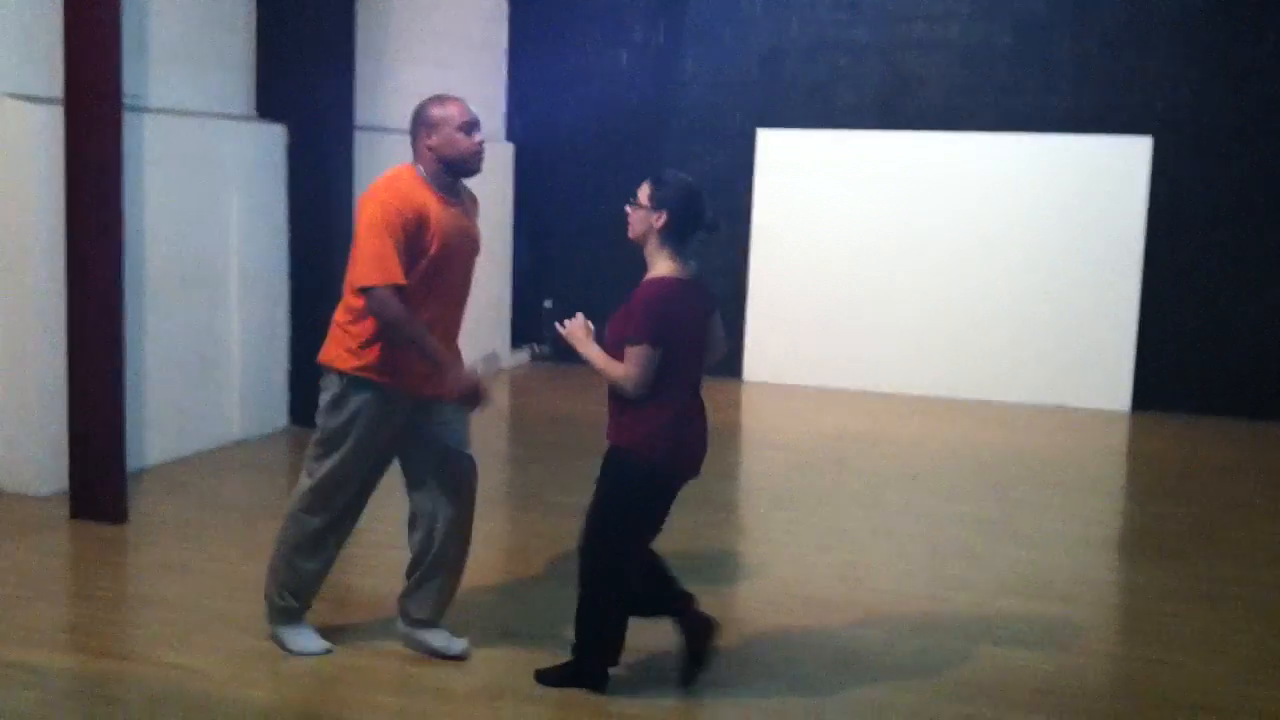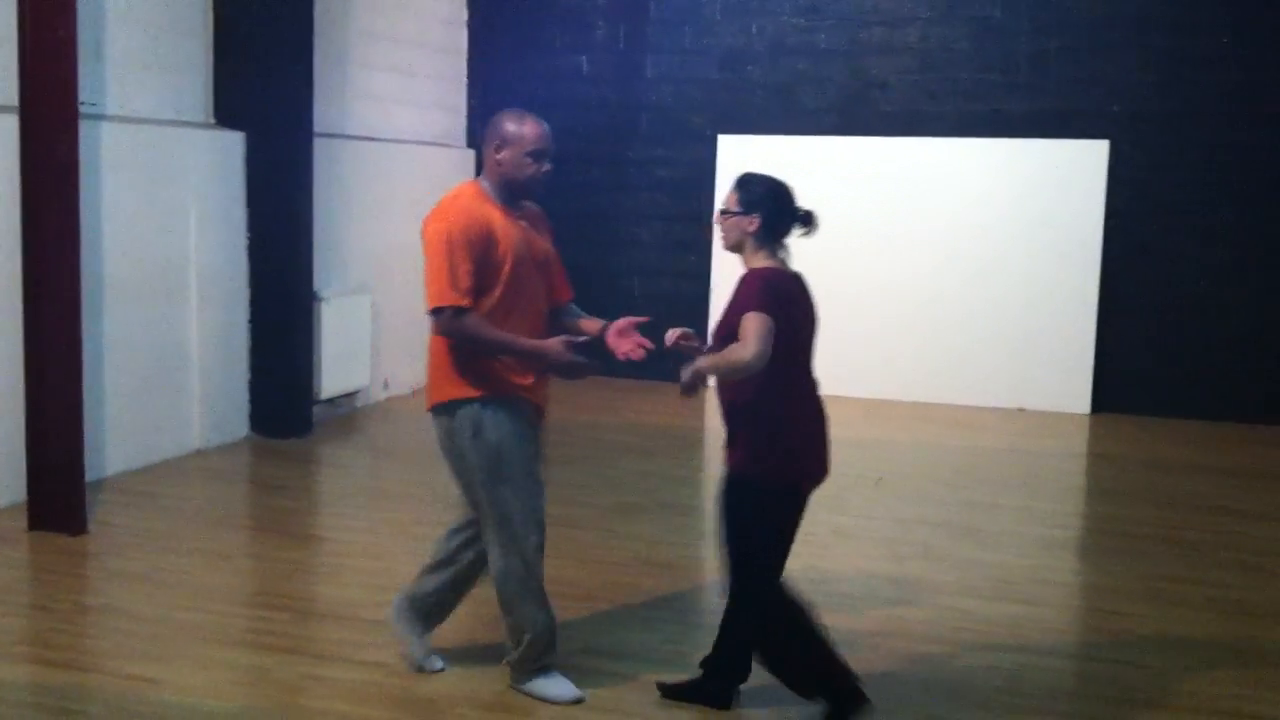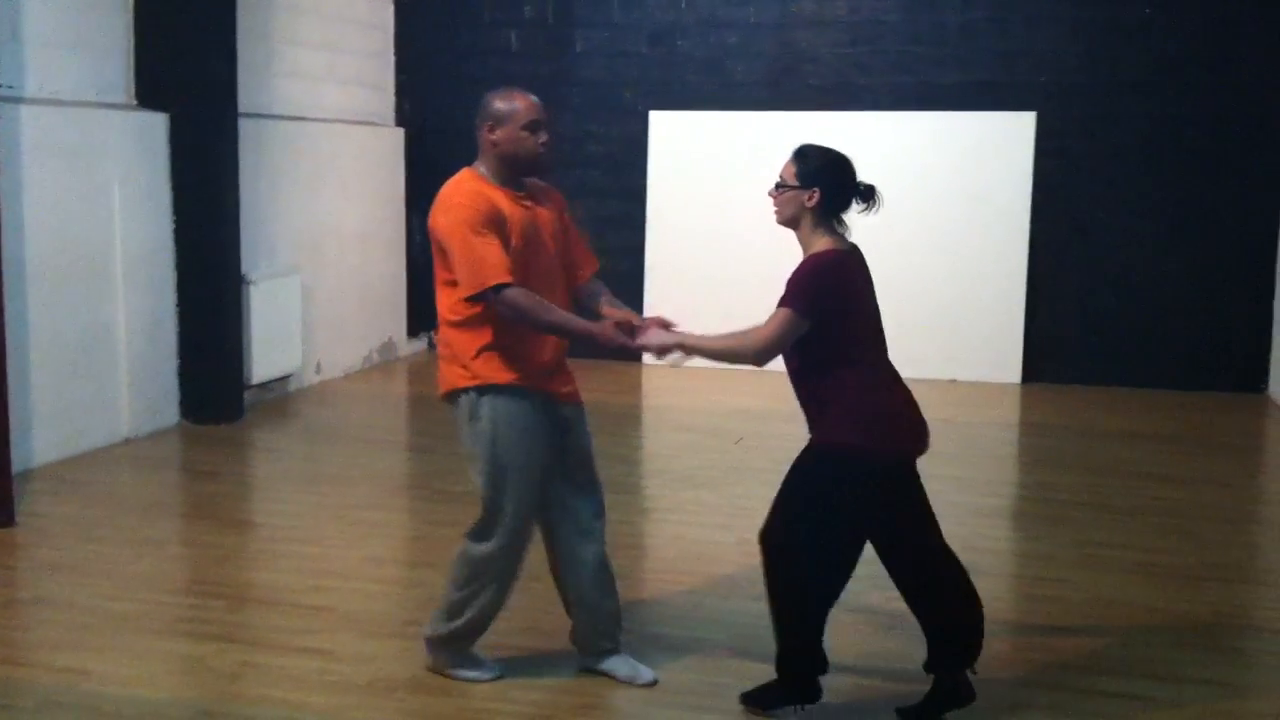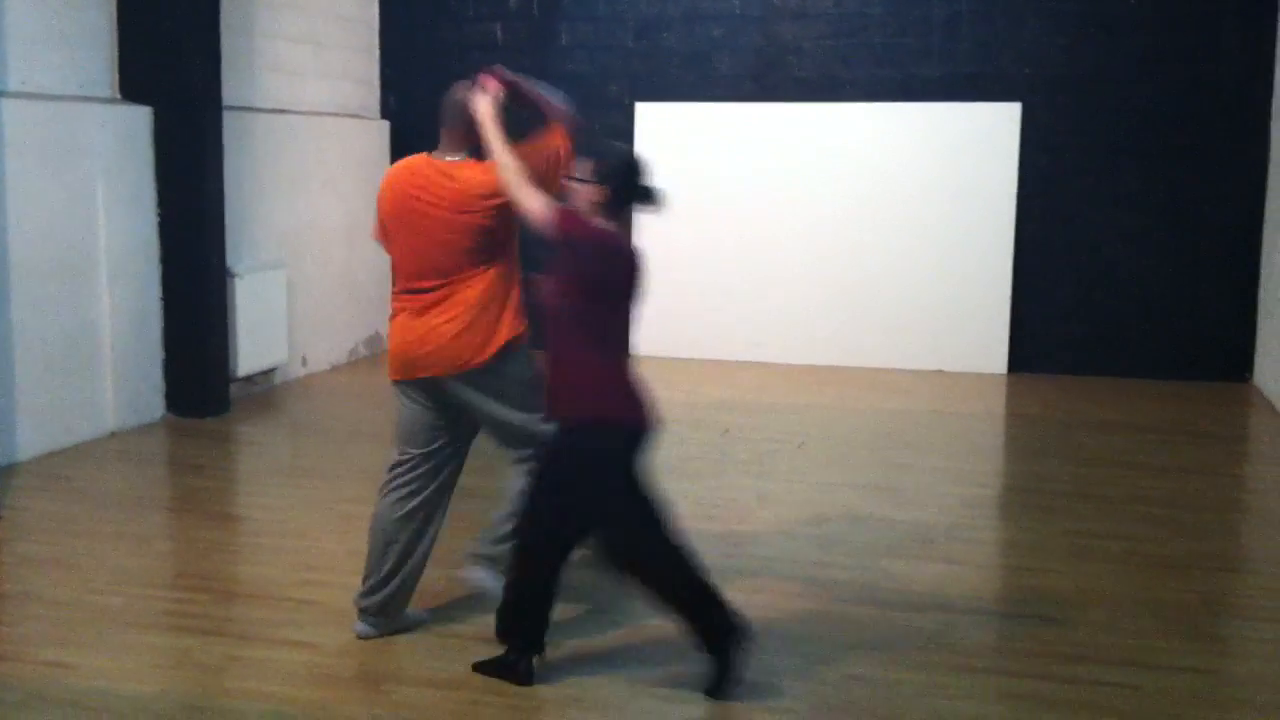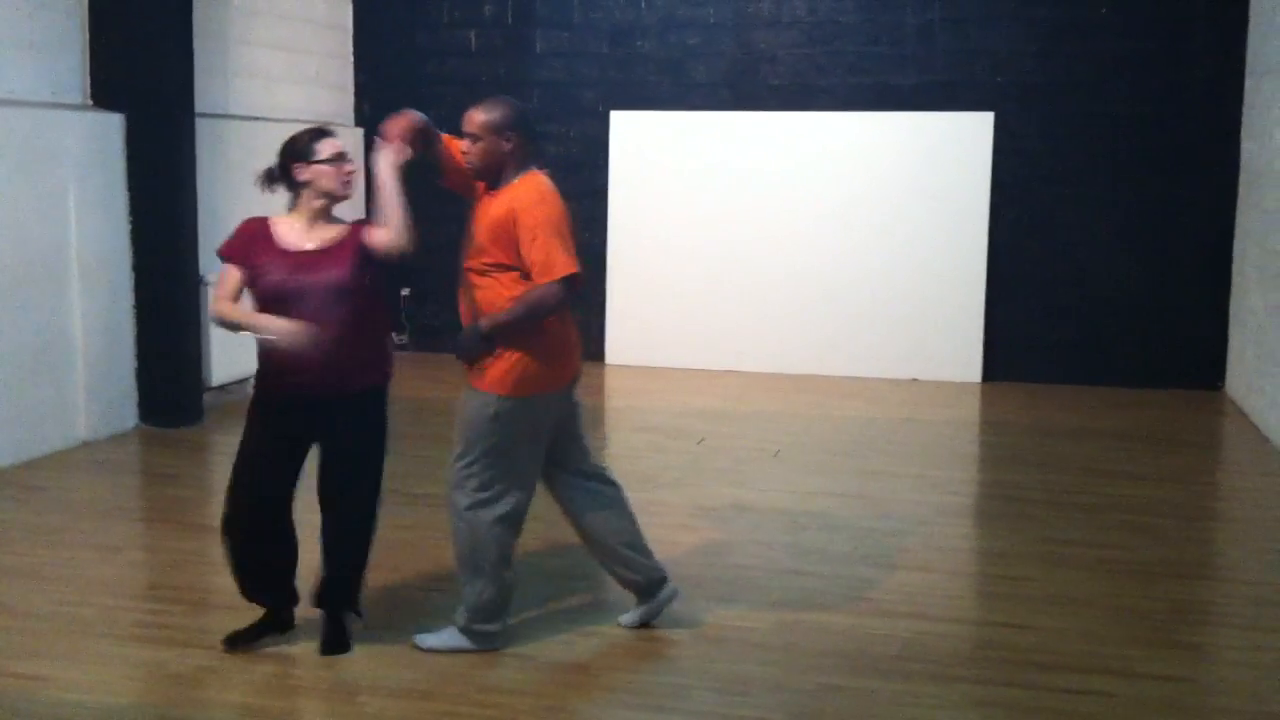
dt=0.7s
person 1, frame 1
left shoulder: (465, 201)
right shoulder: (392, 198)
right elbow: (383, 299)
left wrist: (449, 365)
right wrist: (449, 366)
left hip: (430, 377)
right hip: (368, 374)
left knee: (451, 488)
right knee: (329, 494)
left ankle: (421, 616)
right ankle: (286, 609)
person 1, frame 2
left shoulder: (534, 219)
right shoulder: (457, 217)
left elbow: (557, 303)
right elbow: (451, 321)
left wrist: (601, 329)
right wrist: (537, 351)
left hip: (520, 394)
right hip: (475, 397)
left knee: (491, 521)
right knee: (516, 530)
left ankle: (414, 611)
right ankle: (533, 663)
person 1, frame 3
left shoulder: (548, 199)
right shoulder: (463, 202)
left elbow: (581, 278)
right elbow: (502, 296)
left wrist: (620, 317)
right wrist: (589, 331)
left hip: (551, 380)
right hip: (491, 383)
left knee: (579, 513)
right knee: (506, 518)
left ankle: (599, 644)
right ankle: (449, 642)
person 1, frame 4
left shoulder: (398, 178)
right shoulder: (498, 179)
right elbow: (562, 119)
right wrist: (514, 84)
left hip: (415, 355)
right hip: (486, 352)
left knee: (411, 479)
right knee: (545, 452)
left ankle: (378, 608)
right ankle: (492, 559)
person 1, frame 5
left shoulder: (531, 200)
right shoulder: (487, 178)
left elbow: (556, 289)
right elbow: (432, 142)
left wrist: (482, 329)
left hip: (515, 369)
right hip: (542, 366)
left knee: (479, 497)
right knee: (578, 479)
left ankle: (480, 624)
right ankle: (648, 583)
person 2, frame 1
left shoulder: (655, 294)
right shoulder: (692, 285)
left elbow: (631, 380)
right elbow: (714, 349)
left wrist: (584, 341)
left hip: (647, 445)
right hip: (673, 439)
left knee: (606, 550)
right knee: (617, 544)
left ankle: (589, 663)
right ankle: (688, 621)
person 2, frame 2
left shoulder: (760, 284)
right shoulder: (786, 282)
left elbow: (751, 356)
left wrist: (700, 364)
right wrist: (704, 345)
left hip: (770, 454)
right hip: (793, 449)
left knee: (752, 574)
right knee: (752, 569)
person 2, frame 3
left shoulder: (820, 270)
right shoulder: (839, 260)
left elbow: (759, 348)
right elbow: (785, 335)
left wrist: (676, 341)
right wrist: (694, 340)
left hip: (854, 436)
right hip: (884, 428)
left knee: (790, 545)
right knee: (916, 552)
right ankle: (953, 673)
person 2, frame 4
left shoulder: (584, 241)
right shoulder: (618, 253)
left elbow: (517, 182)
left wrist: (486, 117)
left hip: (596, 420)
right hip: (603, 413)
left knee: (634, 539)
right knee: (541, 529)
left ankle: (719, 632)
right ankle: (519, 648)
person 2, frame 5
left shoulder: (357, 237)
right shoulder: (255, 235)
left elbow: (398, 241)
right elbow: (221, 307)
left wrist: (387, 168)
right wrist: (268, 324)
left hip: (354, 394)
right hip: (284, 392)
left knee: (349, 508)
right knee: (254, 503)
left ankle: (335, 609)
right ankle: (275, 606)
